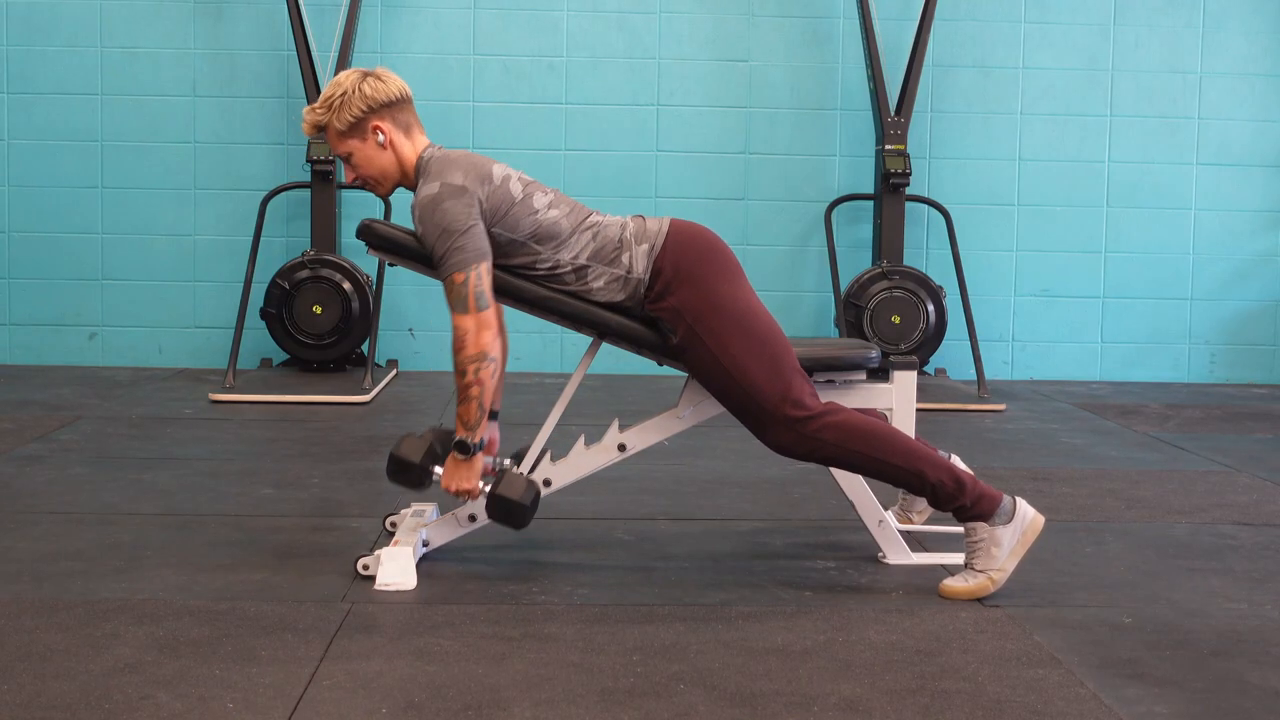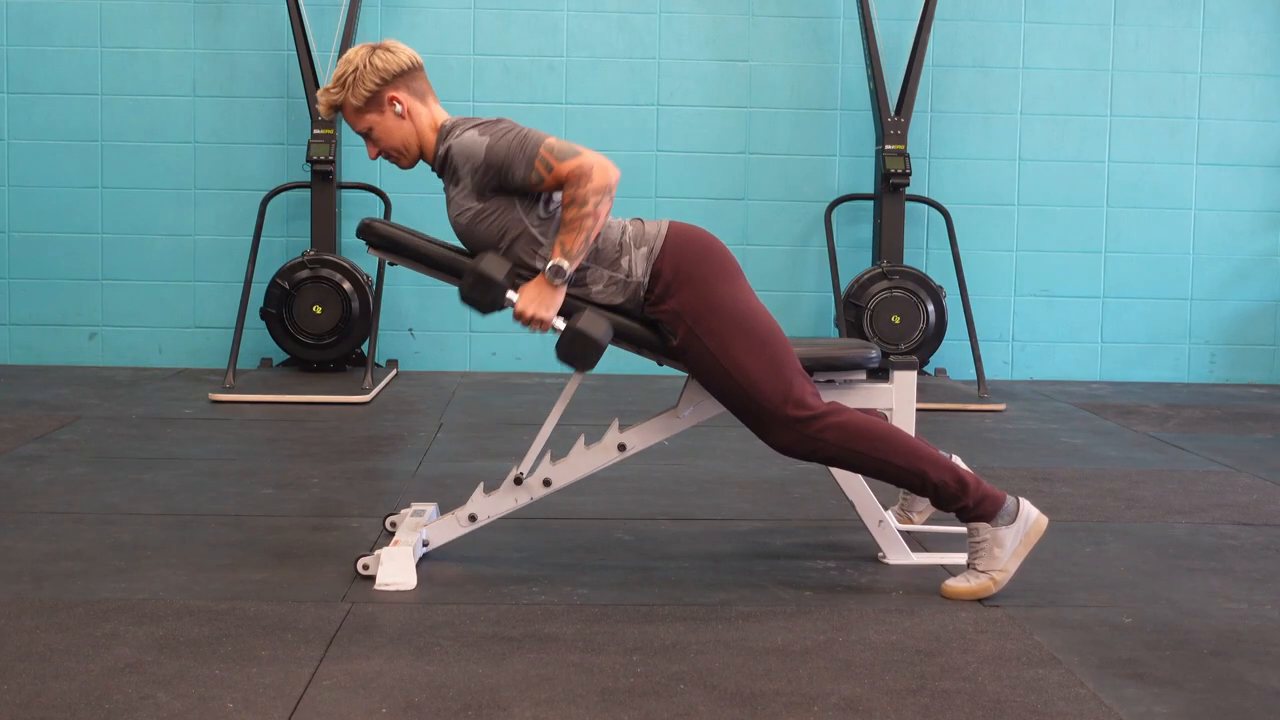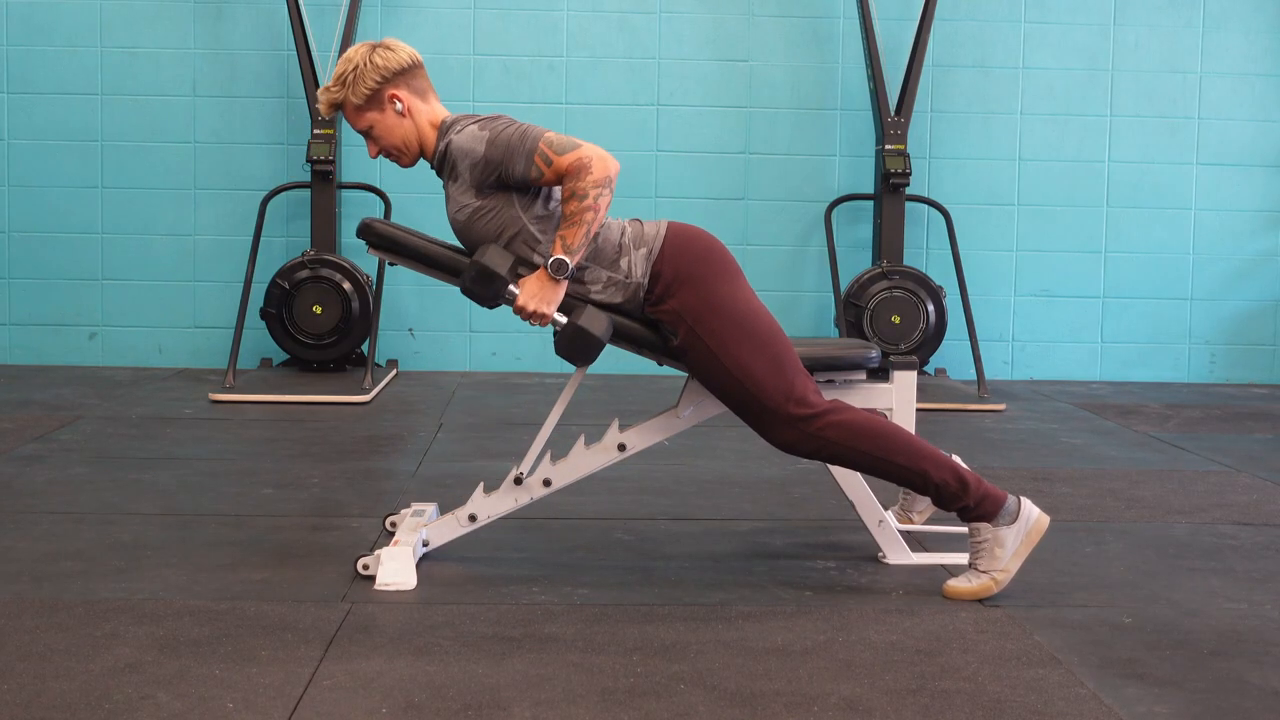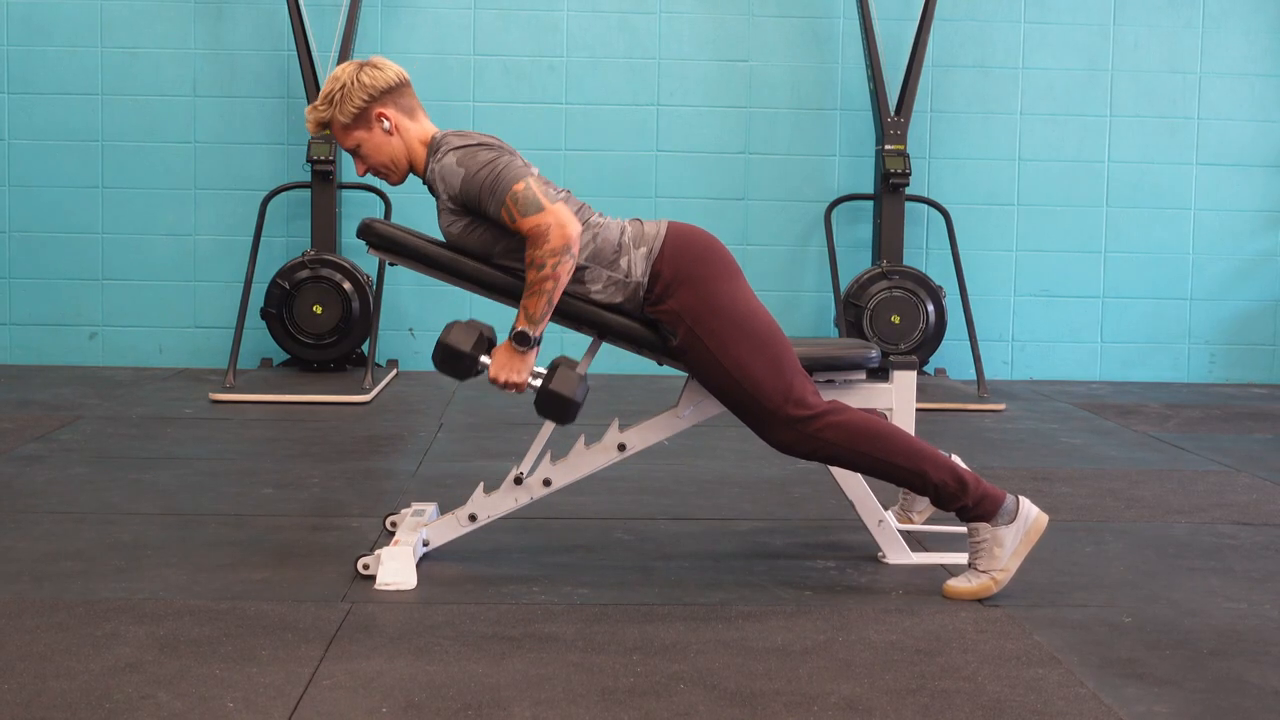
dt=0.5s
person 1, frame 1
left shoulder: (439, 197)
right shoulder: (451, 175)
left elbow: (479, 336)
right elbow: (487, 320)
left wrist: (467, 449)
right wrist: (479, 422)
left hip: (675, 271)
right hip: (669, 263)
left knee: (793, 417)
right knee: (783, 409)
left ankle: (994, 511)
right ankle: (929, 467)
person 1, frame 2
left shoulder: (475, 143)
right shoulder: (460, 161)
left elbow: (597, 175)
left wrist: (550, 278)
right wrist: (522, 277)
left hip: (673, 273)
right hip: (665, 271)
left knee: (795, 417)
right knee: (786, 409)
left ankle: (996, 512)
right ankle: (929, 470)
person 1, frame 3
left shoulder: (473, 139)
right shoulder: (458, 160)
left elbow: (596, 166)
left wrist: (553, 272)
left hip: (673, 273)
right hip: (664, 272)
left knee: (796, 415)
right knee: (787, 410)
left ankle: (997, 512)
right ankle: (930, 471)
person 1, frame 4
left shoulder: (456, 162)
right shoulder: (453, 166)
left elbow: (560, 232)
left wrist: (521, 344)
left hip: (673, 273)
right hip: (666, 269)
left knee: (795, 416)
right knee: (786, 411)
left ankle: (995, 510)
right ankle: (933, 474)
